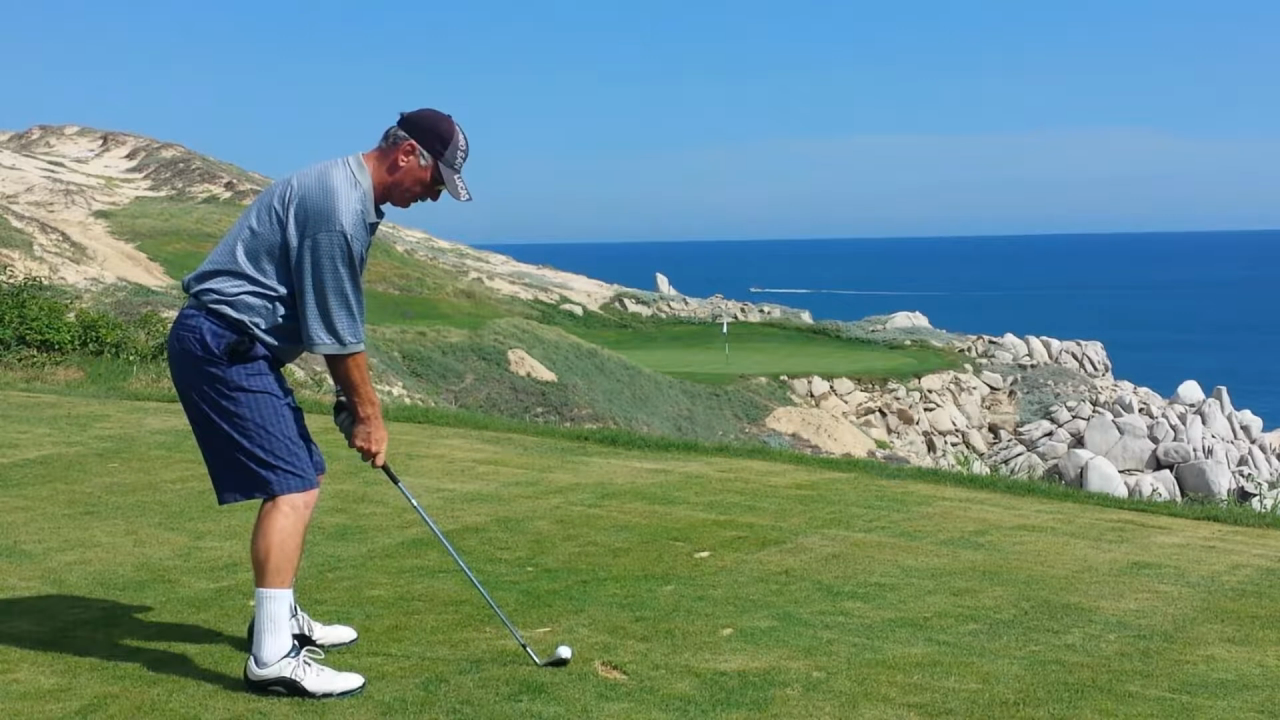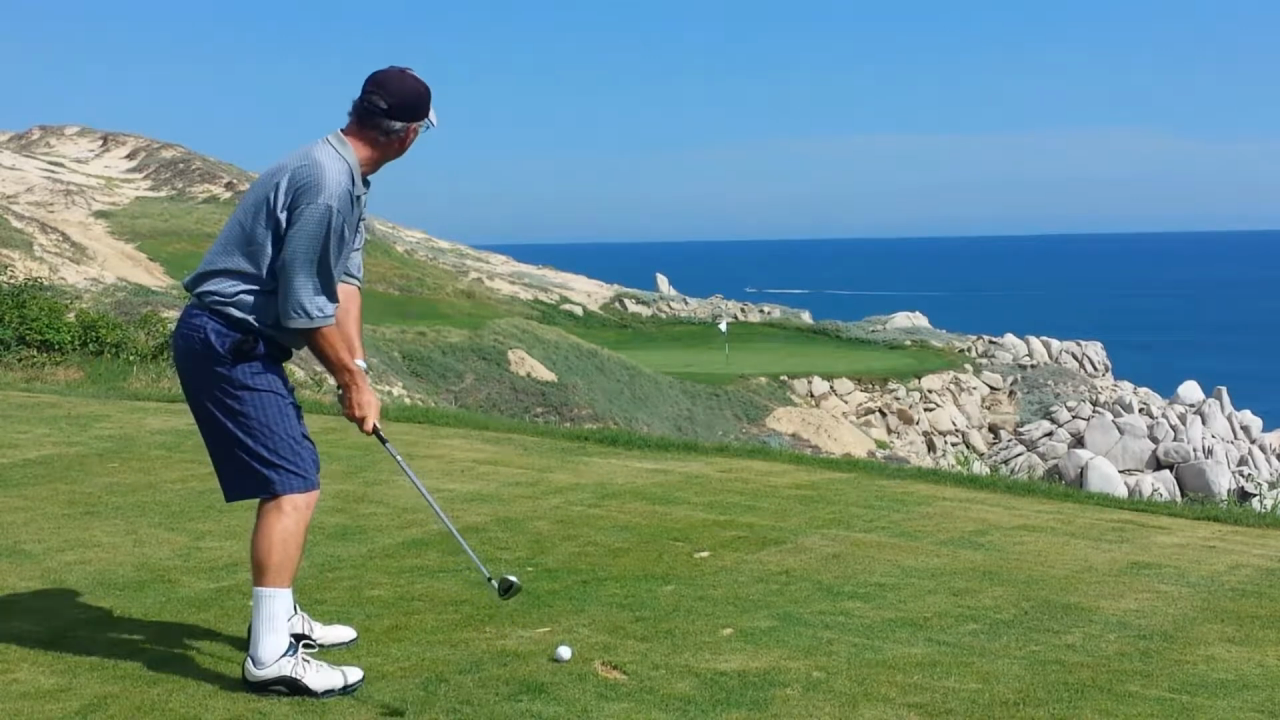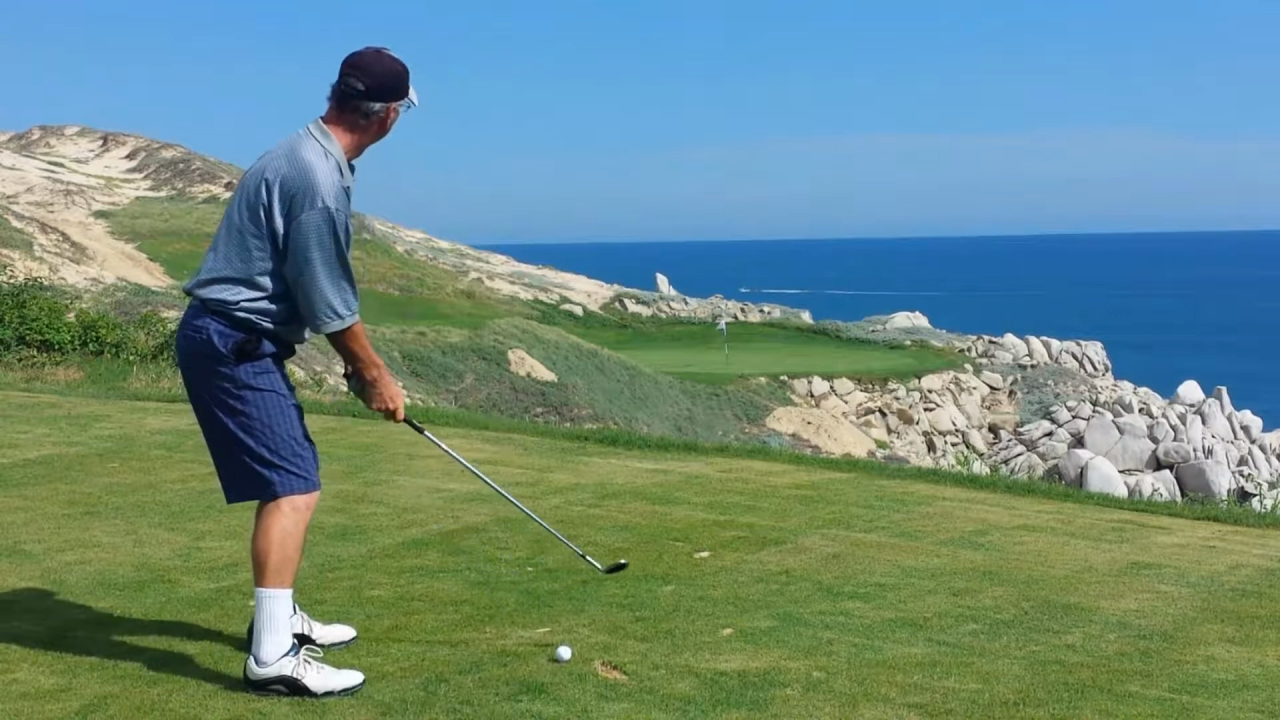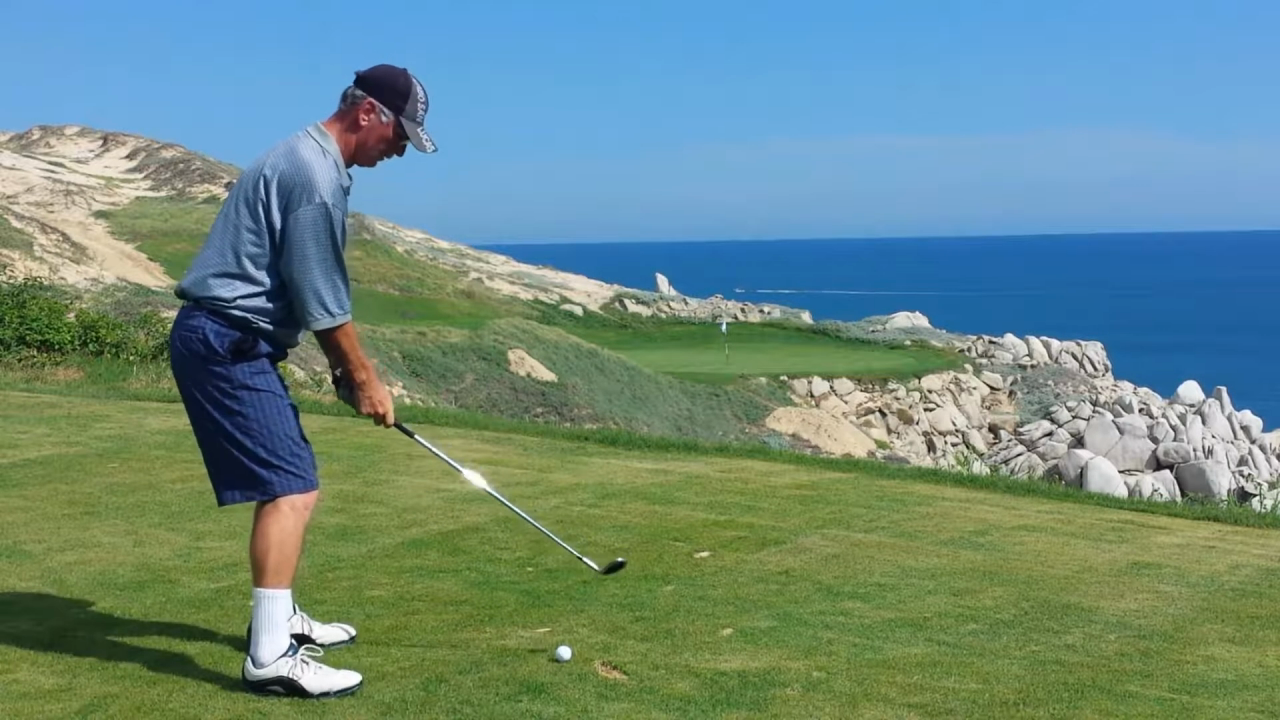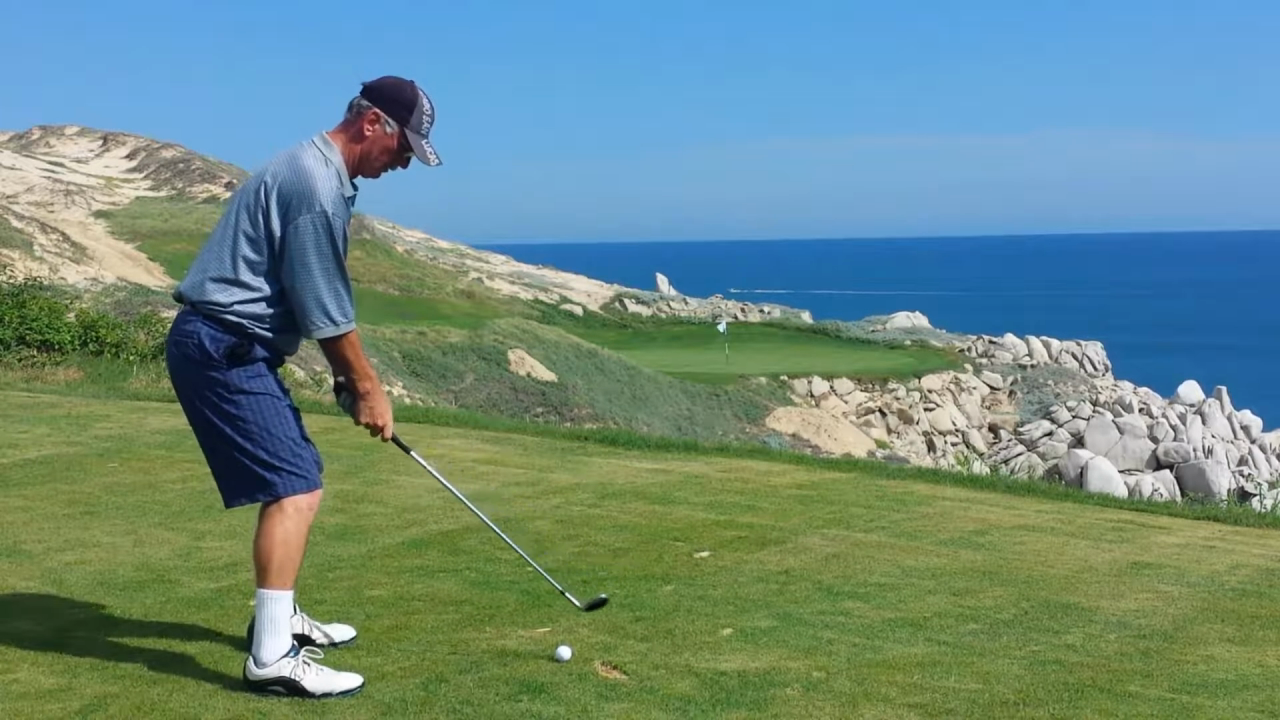
dt=0.5s
person 1, frame 1
left shoulder: (349, 191)
right shoulder: (338, 208)
left elbow: (333, 320)
right elbow: (336, 329)
left wrist: (349, 398)
right wrist: (368, 413)
left hip: (237, 345)
right hip: (222, 345)
left knee: (301, 479)
right knee: (291, 488)
left ankle: (279, 616)
right ankle: (273, 657)
person 1, frame 2
left shoulder: (342, 176)
right shoulder: (327, 183)
left elbow: (344, 275)
right elbow: (303, 305)
left wrist: (357, 365)
right wrist: (351, 382)
left hip: (237, 342)
right hip: (228, 343)
left knee: (289, 480)
right knee: (292, 488)
left ankle: (277, 616)
right ankle: (271, 657)
person 1, frame 3
left shoulder: (311, 156)
right shoulder: (317, 180)
left elbow: (328, 286)
right elbow: (329, 303)
left wrist: (362, 362)
right wrist: (377, 375)
left hip: (236, 339)
right hip: (233, 344)
left knee: (284, 481)
right knee: (292, 489)
left ankle: (279, 617)
right ankle: (273, 656)
person 1, frame 4
left shoulder: (308, 159)
right shoulder: (315, 175)
left elbow: (315, 292)
right elbow: (323, 301)
left wrist: (348, 367)
right wrist: (365, 378)
left hip: (230, 341)
right hip: (226, 344)
left knee: (286, 479)
right knee: (290, 489)
left ankle: (276, 616)
right ankle: (271, 656)
person 1, frame 5
left shoulder: (317, 170)
right shoulder: (316, 185)
left elbow: (320, 302)
right elbow: (325, 310)
left wrist: (350, 377)
right wrist: (368, 389)
left hip: (232, 346)
right hip: (222, 348)
left knee: (296, 480)
right knee: (294, 490)
left ankle: (278, 617)
right ankle: (273, 656)
